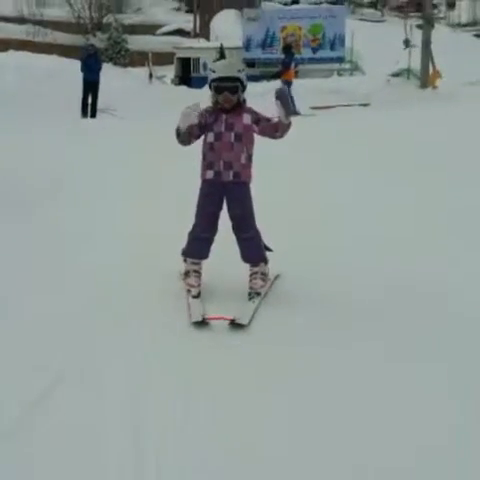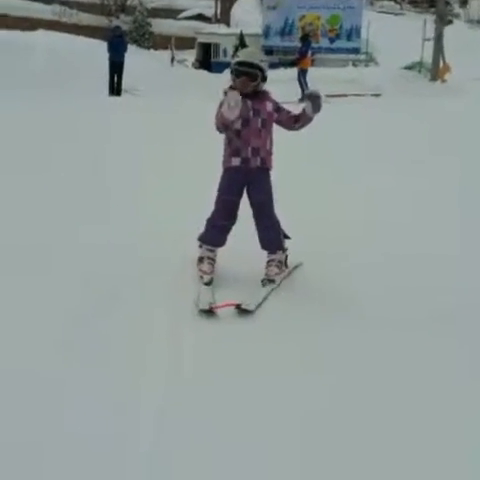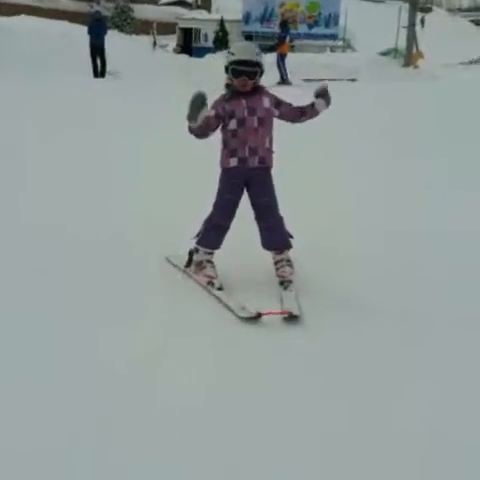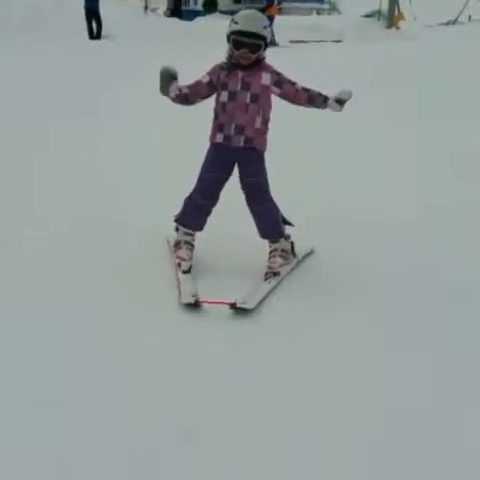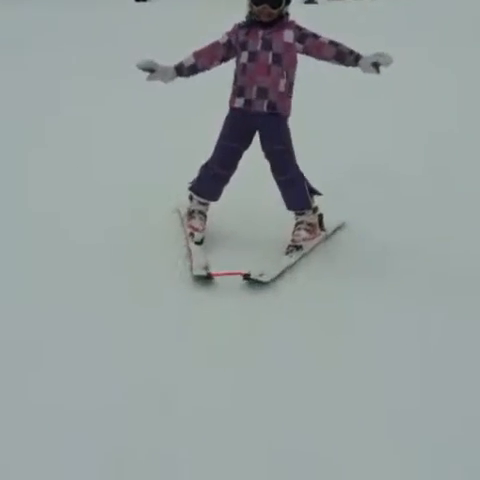
dt=0.7s
person 1, frame 1
left shoulder: (249, 116)
right shoulder: (207, 115)
left elbow: (276, 131)
right elbow: (185, 140)
left wrist: (284, 115)
right wrist: (184, 125)
left hip: (239, 180)
right hip: (211, 179)
left knee: (245, 226)
right knee: (204, 224)
left ankle: (259, 268)
right ankle: (192, 266)
person 1, frame 2
left shoulder: (268, 103)
right shoulder: (228, 102)
left elbow: (293, 122)
right elbow: (221, 127)
left wrist: (310, 111)
right wrist: (229, 113)
left hip: (260, 168)
right hip: (234, 166)
left knee: (265, 213)
right knee: (223, 212)
left ankle: (277, 256)
right ankle: (207, 253)
person 1, frame 3
left shoulder: (267, 99)
right shoulder: (224, 102)
left elbow: (295, 114)
right elbow: (203, 131)
left wrist: (317, 106)
right wrist: (195, 118)
left hip: (261, 168)
right hip: (232, 168)
left knee: (269, 214)
right knee: (222, 213)
left ankle: (282, 256)
right ankle: (201, 256)
person 1, frame 4
left shoulder: (269, 75)
right shoulder: (220, 72)
left elbow: (297, 93)
right elbow: (193, 92)
left wrist: (329, 102)
right wrist: (172, 89)
left hip: (252, 147)
right hip: (220, 144)
left knee: (259, 198)
right knee: (204, 193)
left ankle: (280, 244)
right ankle: (184, 238)
person 1, frame 5
left shoulder: (292, 33)
right shoulder: (240, 32)
left elbow: (326, 47)
right elbow: (210, 54)
left wrist: (361, 61)
right wrist: (173, 71)
left hip: (274, 114)
right hip: (240, 110)
left knee: (285, 168)
right knee: (220, 162)
left ankle: (308, 216)
right ankle: (197, 206)
